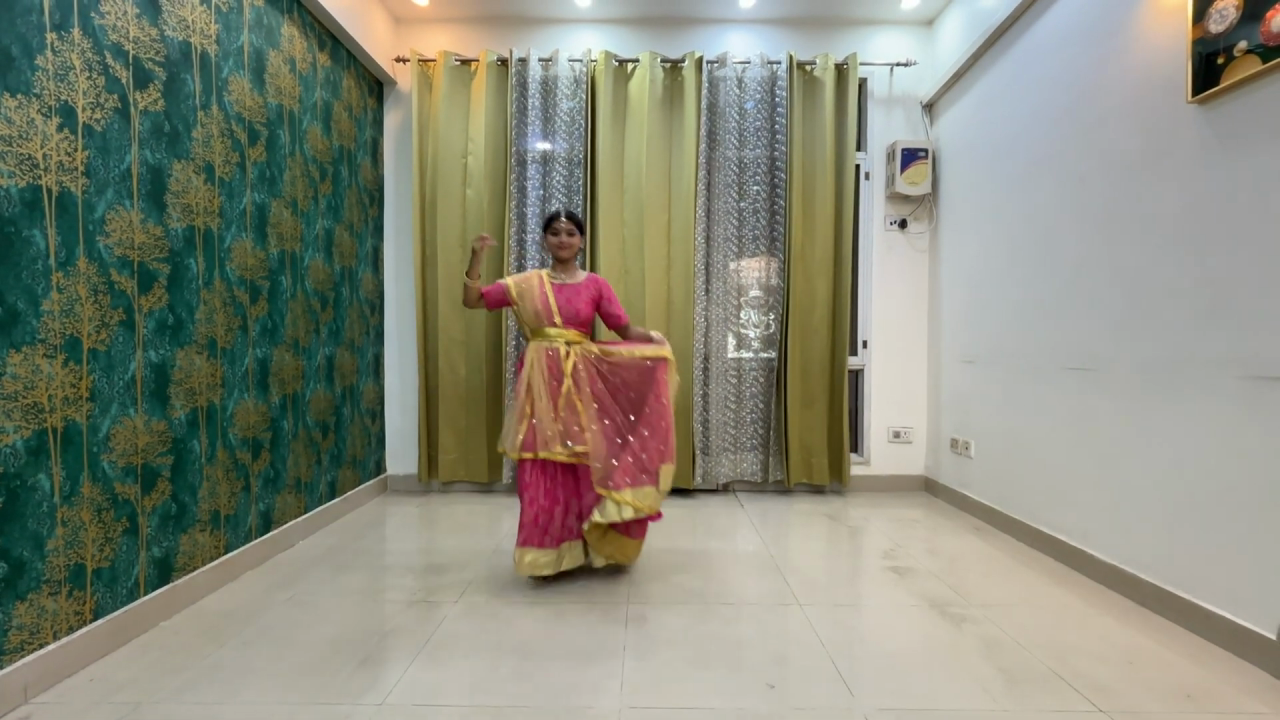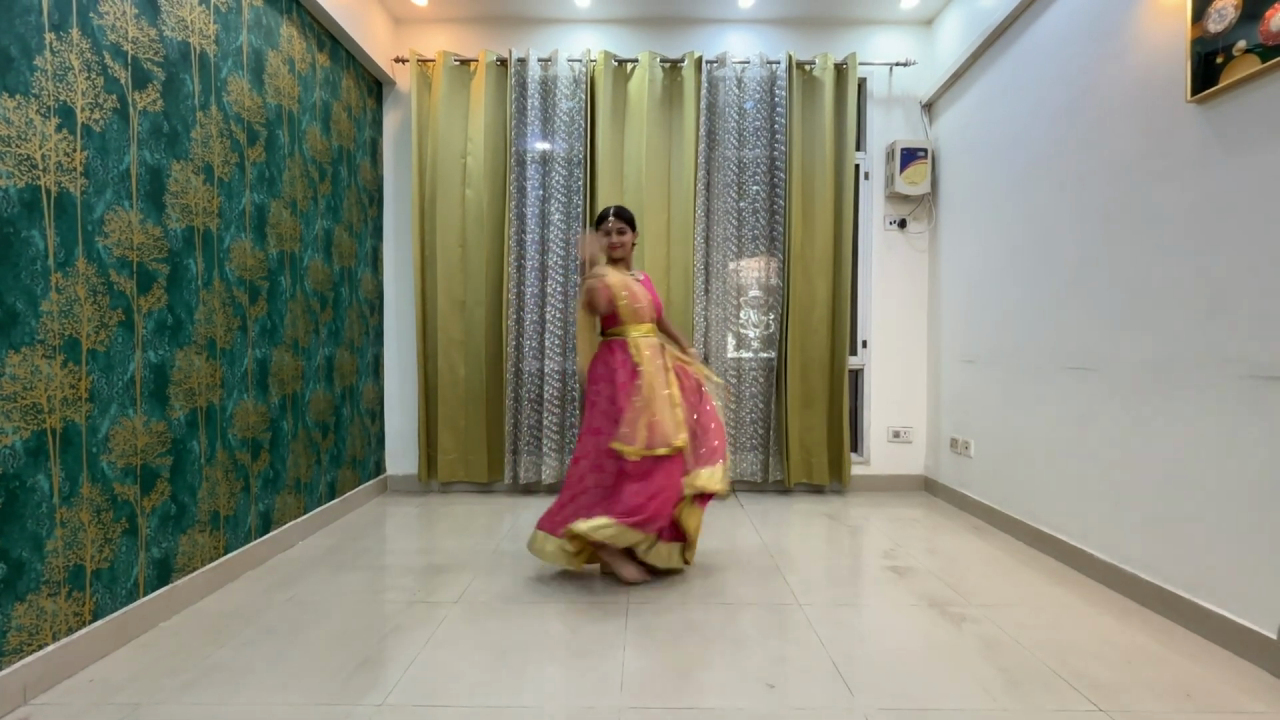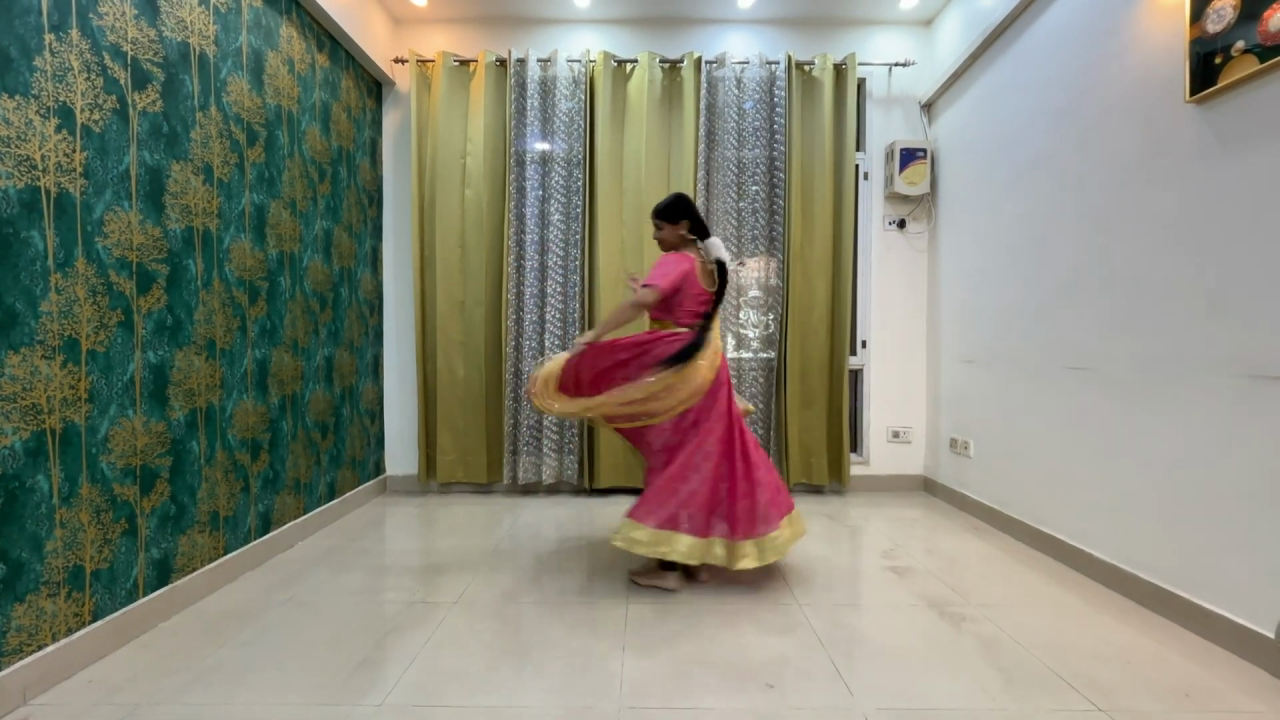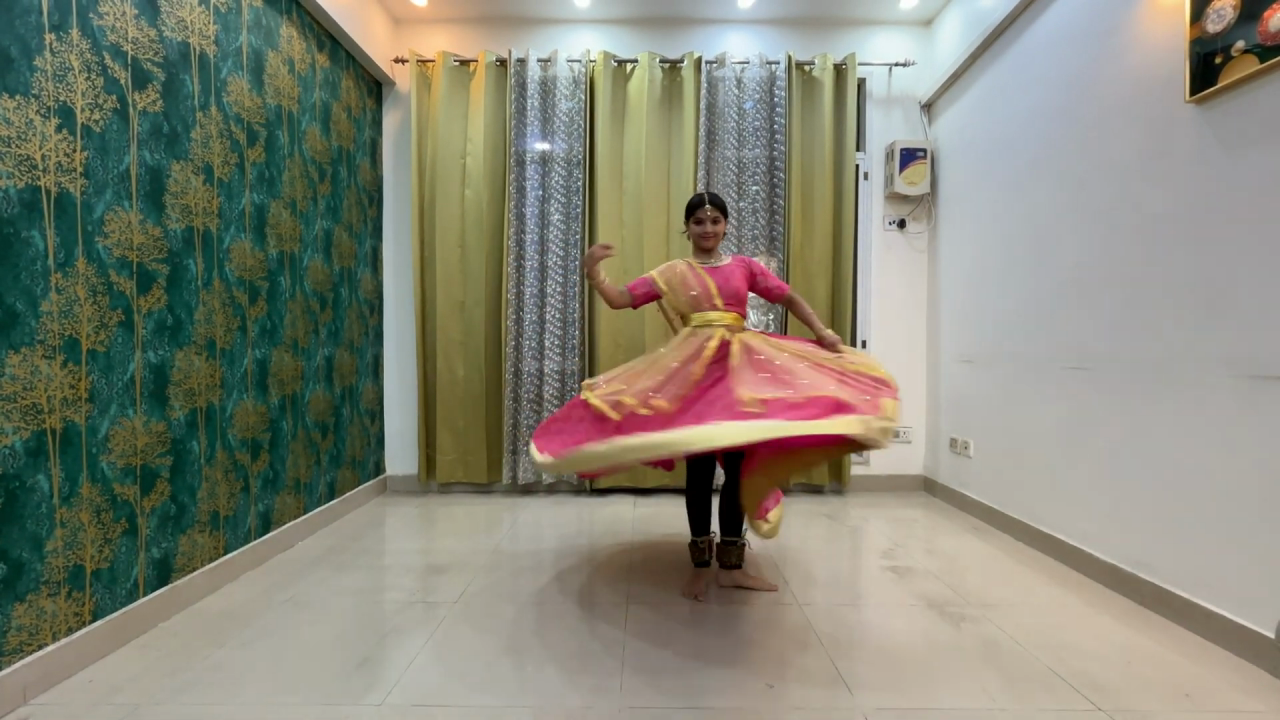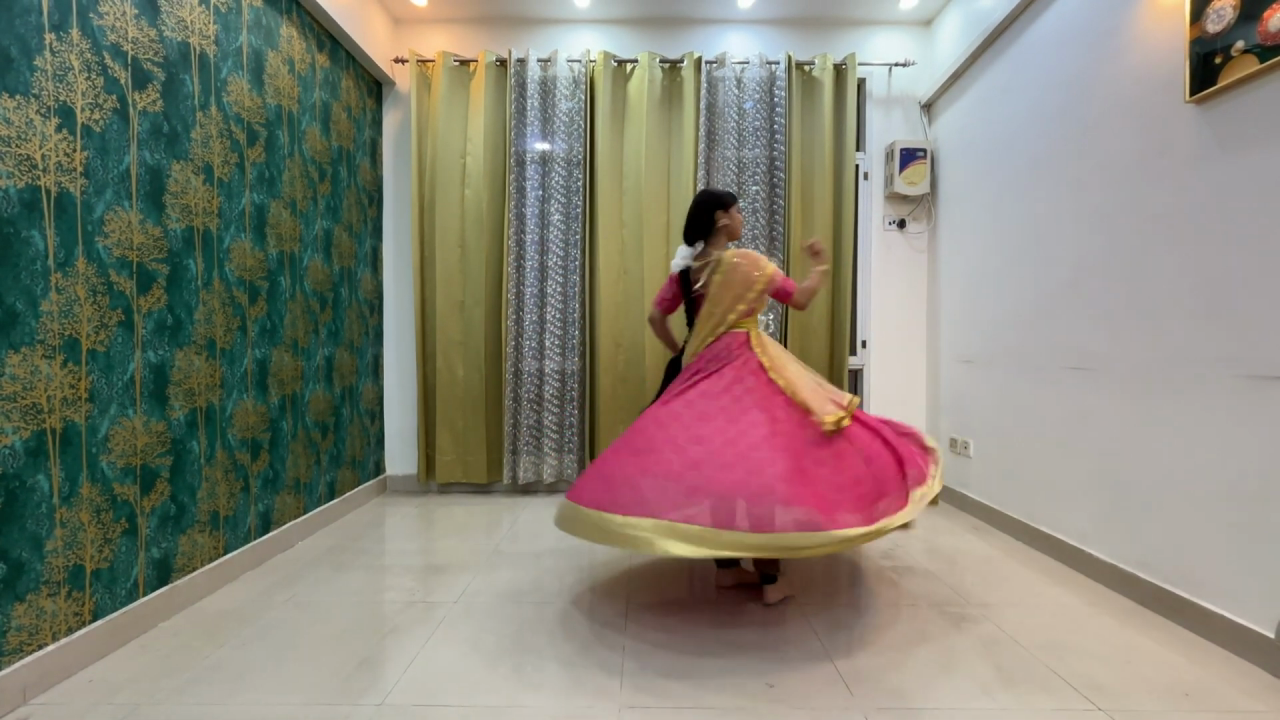
dt=0.4s
person 1, frame 1
left shoulder: (595, 285)
right shoulder: (526, 283)
left elbow: (624, 328)
right elbow: (473, 301)
left wrist: (650, 337)
right wrist: (476, 260)
left hip: (583, 378)
right hip: (540, 378)
left knee: (594, 458)
right knee: (543, 468)
left ankle: (594, 542)
right ankle: (547, 554)
person 1, frame 2
left shoulder: (641, 280)
right shoulder: (602, 279)
right elbow: (597, 305)
left wrist: (683, 348)
right wrist: (593, 267)
left hip: (653, 370)
right hip: (621, 371)
left knee: (661, 461)
right knee: (643, 462)
right ankle: (613, 547)
person 1, frame 3
left shoulder: (673, 264)
right shoulder: (707, 265)
left elbow: (645, 299)
left wrist: (593, 337)
left hip: (672, 364)
right hip: (703, 364)
left knee: (675, 461)
right knee: (701, 457)
left ankle: (669, 565)
right ankle: (689, 557)
person 1, frame 4
left shoulder: (745, 267)
right shoulder: (671, 273)
left elbow: (787, 296)
right elbow: (618, 298)
left wrist: (822, 332)
right wrist: (592, 270)
left hip: (743, 361)
right hip: (693, 365)
left knee: (741, 467)
right knee: (700, 467)
left ankle: (732, 566)
right ankle: (700, 566)
person 1, frame 5
left shoulder: (685, 269)
right shoulder: (748, 262)
left elbow: (656, 317)
right elbow: (800, 299)
left wrist: (680, 351)
right wrist: (820, 265)
left hip: (705, 365)
right hip: (746, 364)
left knee: (726, 468)
right knee: (770, 463)
left ankle: (727, 565)
right ankle: (769, 577)
